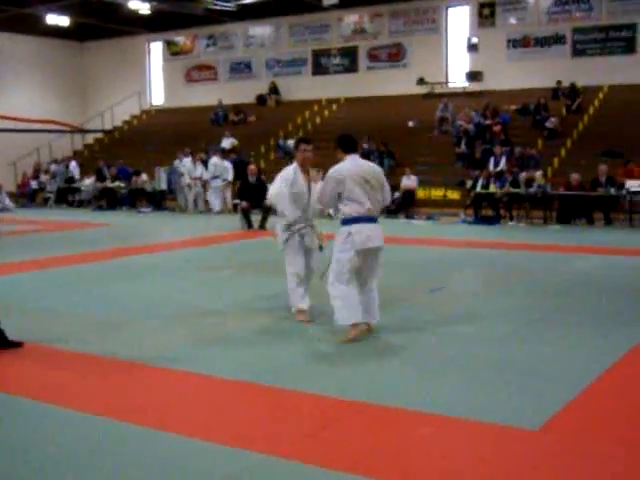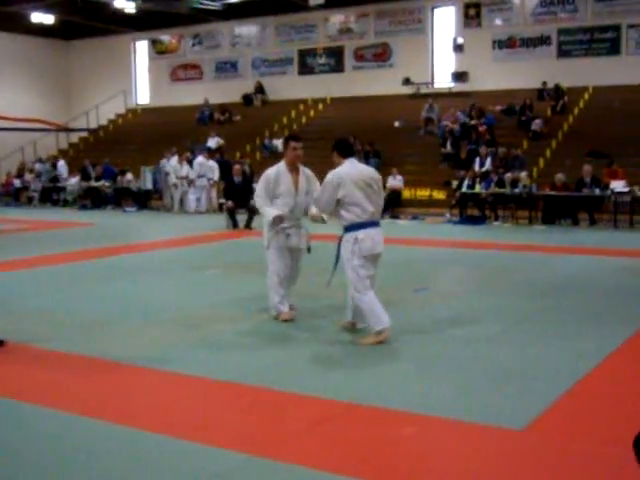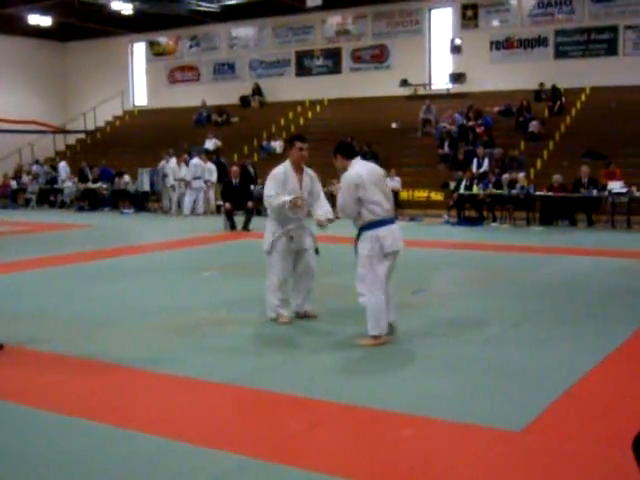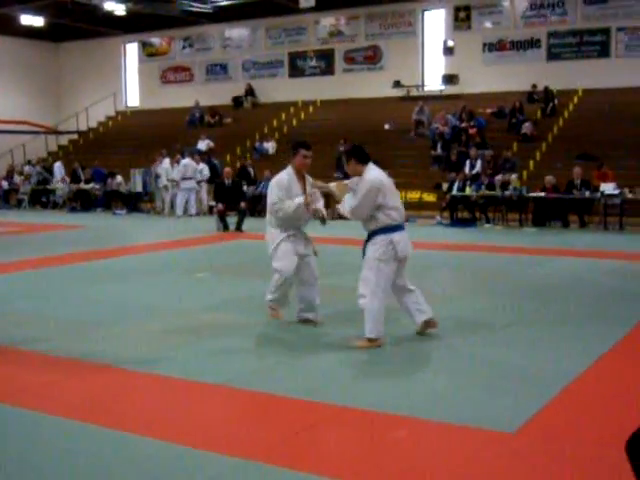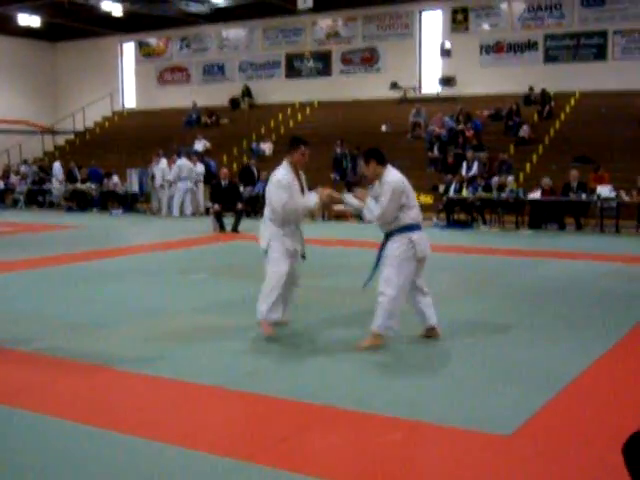
dt=0.2s
person 1, frame 1
left shoulder: (337, 171)
right shoulder: (376, 170)
left elbow: (324, 201)
right elbow: (386, 200)
left wrist: (334, 195)
left hip: (352, 231)
right hip: (373, 229)
left knee: (340, 280)
right knee: (368, 280)
left ankle: (355, 323)
right ankle: (369, 321)
person 1, frame 2
left shoulder: (336, 175)
right shoulder: (373, 173)
left elbow: (321, 205)
left hip: (356, 236)
right hip: (375, 232)
left knee: (359, 287)
right knee: (363, 282)
left ankle: (381, 329)
right ankle: (355, 320)
person 1, frame 3
left shoulder: (350, 176)
right shoulder: (375, 169)
left elbow: (347, 211)
left wrist: (340, 193)
left hip: (374, 235)
right hip: (390, 230)
left knee: (370, 286)
right knee: (380, 283)
left ankle: (378, 334)
right ankle: (387, 322)
person 1, frame 4
left shoulder: (371, 181)
right shoulder: (373, 175)
left elbow: (358, 212)
right elbow: (352, 185)
left wrist: (345, 196)
left hip: (385, 240)
right hip: (395, 237)
left knee: (370, 289)
right knee: (399, 284)
left ankle: (372, 337)
right ankle: (426, 318)
person 1, frame 5
left shoulder: (392, 182)
right shoulder: (386, 179)
left elbow: (382, 215)
right elbow: (374, 200)
left wrist: (366, 200)
right wrist: (345, 197)
left hip: (404, 240)
right hip: (408, 238)
left knee: (390, 288)
right knee: (415, 286)
left ankle: (378, 334)
right ankle: (431, 326)
person 2, frame 1
left shoulder: (316, 176)
right shoulder: (288, 174)
right elbow: (274, 195)
right wrist: (289, 215)
left hip: (308, 227)
right hip: (290, 228)
left knee: (308, 268)
right knee: (296, 269)
left ankle: (300, 302)
right ankle: (301, 308)
person 2, frame 2
left shoulder: (308, 175)
right shoulder: (272, 173)
right elbow: (261, 199)
left wrist: (316, 212)
right wrist: (273, 215)
left hip: (296, 227)
right hip: (277, 227)
left knee: (293, 269)
right knee: (278, 270)
left ankle: (283, 300)
right ankle: (280, 308)
person 2, frame 3
left shoulder: (310, 175)
right shoulder: (278, 173)
left elbow: (318, 199)
right elbow: (270, 199)
left wrist: (323, 216)
right wrist: (289, 201)
left hip: (300, 228)
right hip: (280, 229)
left knee: (307, 269)
right knee: (279, 273)
left ankle: (301, 307)
right ankle: (278, 311)
person 2, frame 4
left shoulder: (309, 181)
right shoulder: (281, 180)
left elbow: (317, 201)
right elbow: (276, 208)
left wrist: (319, 211)
right wrist: (301, 202)
left hip: (298, 234)
right hip: (280, 233)
left knee: (309, 276)
right knee: (286, 270)
left ankle: (307, 313)
right ankle: (273, 300)
person 2, frame 5
left shoulder: (299, 174)
right shoulder: (280, 177)
right elbow: (286, 208)
left wrist: (317, 199)
right wrist: (316, 198)
left hip: (292, 231)
right hip: (276, 231)
left knee: (290, 276)
right knee: (278, 274)
left ankle: (276, 313)
right ankle: (266, 317)
